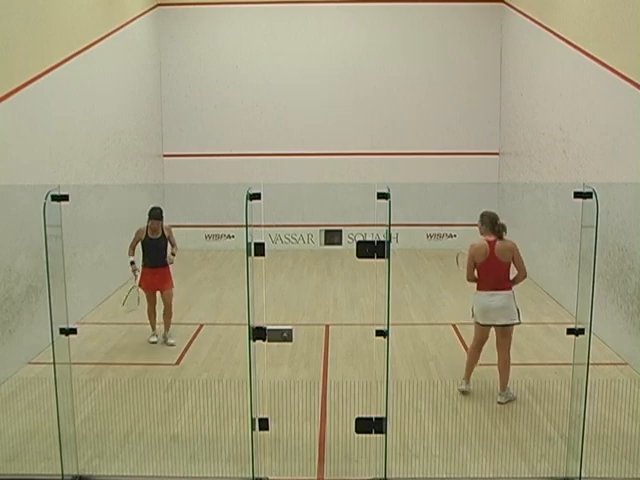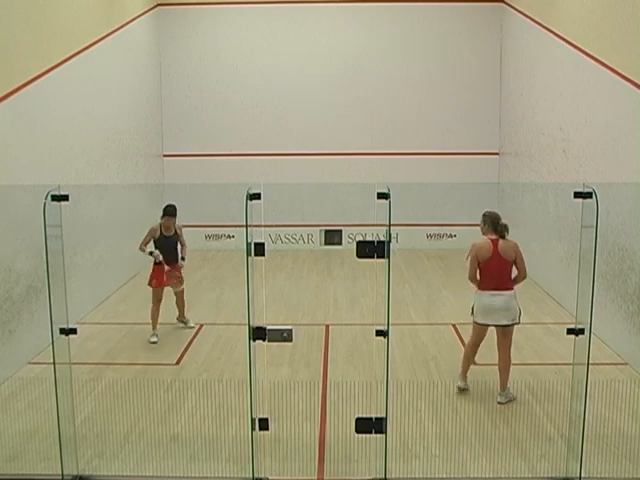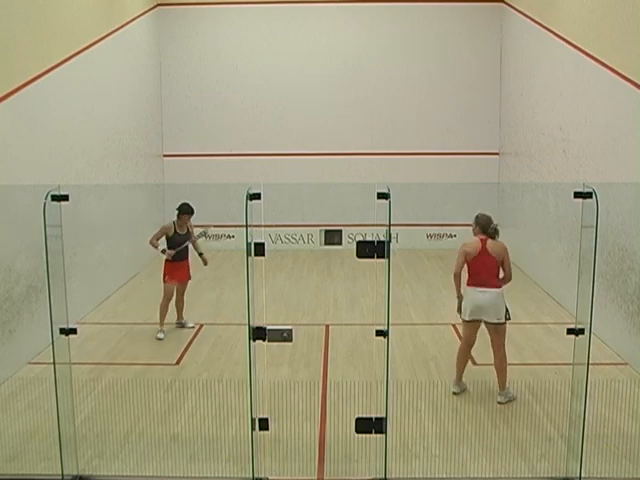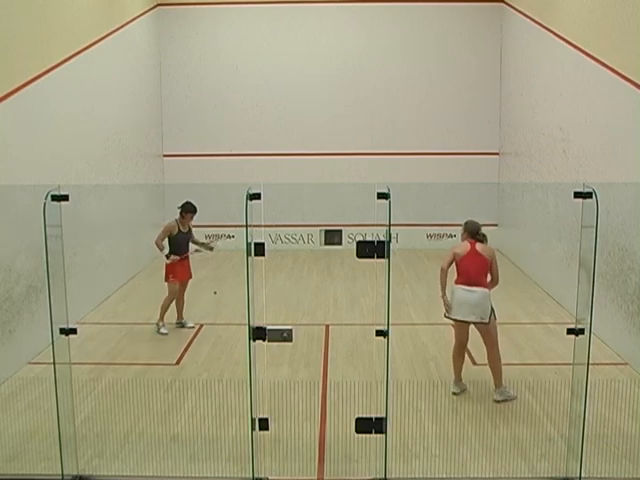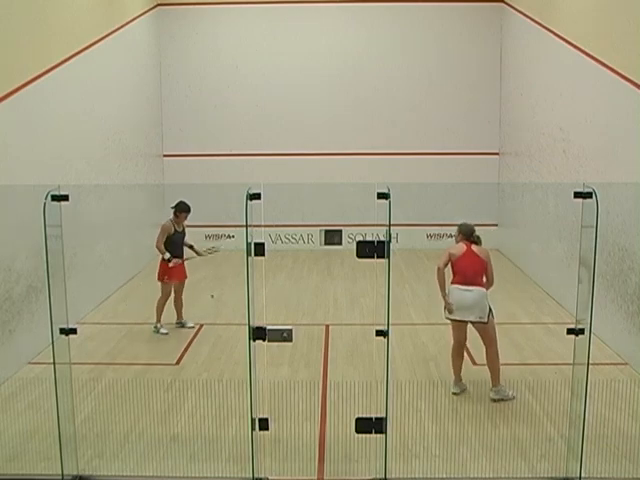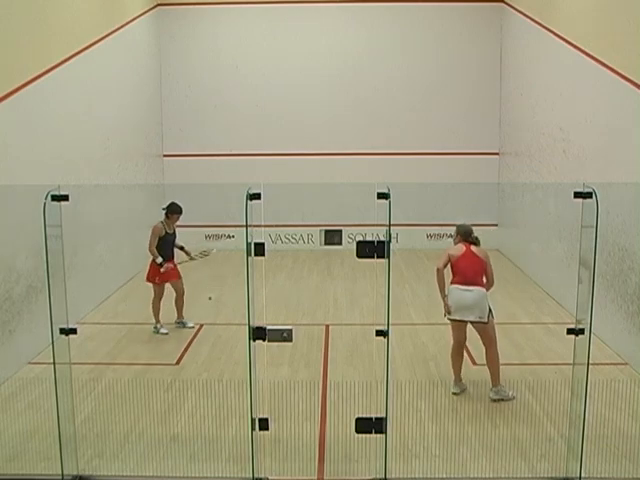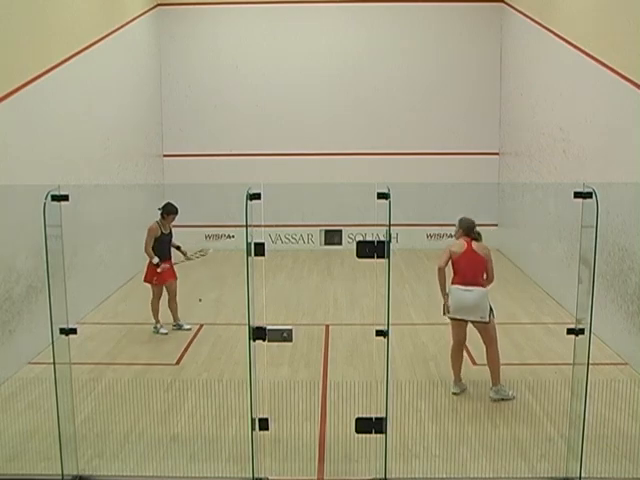
dt=0.3s
person 1, frame 1
left shoulder: (475, 247)
right shoulder: (510, 246)
left elbow: (469, 278)
right elbow: (522, 273)
left hip: (482, 299)
right hip: (504, 300)
left knee: (477, 343)
right knee: (504, 349)
left ankle: (465, 381)
right ankle: (503, 392)
person 1, frame 2
left shoulder: (478, 246)
right shoulder: (512, 246)
left elbow: (471, 277)
right elbow: (523, 274)
left hip: (484, 299)
right hip: (506, 300)
left knee: (474, 341)
right knee: (504, 349)
left ankle: (462, 378)
right ankle: (503, 392)
person 1, frame 3
left shoulder: (467, 246)
right shoulder: (501, 247)
left elbow: (457, 272)
right elbow: (508, 277)
left wrist: (459, 295)
left hip: (472, 296)
right hip: (494, 298)
left knee: (466, 343)
right knee: (499, 348)
left ankle: (457, 383)
right ankle: (503, 392)
person 1, frame 4
left shoulder: (457, 248)
right shoulder: (489, 250)
left elbow: (444, 268)
right elbow: (495, 280)
left wrist: (443, 295)
left hip: (460, 294)
right hip: (480, 297)
left knee: (460, 343)
right knee: (492, 346)
left ankle: (457, 383)
right ankle: (499, 390)
person 1, frame 5
left shoulder: (453, 249)
right shoulder: (483, 252)
left elbow: (440, 268)
right elbow: (490, 281)
left wrist: (444, 296)
left hip: (457, 294)
right hip: (477, 296)
left knee: (458, 342)
right knee: (491, 344)
left ankle: (457, 383)
right ankle: (496, 388)
person 1, frame 6
left shoulder: (452, 251)
right shoulder: (482, 252)
left elbow: (439, 269)
right elbow: (490, 281)
left wrist: (444, 297)
left hip: (456, 294)
right hip: (477, 296)
left knee: (458, 342)
right knee: (491, 344)
left ankle: (457, 383)
right ankle: (496, 389)
person 1, frame 7
left shoulder: (452, 246)
right shoulder: (484, 248)
left elbow: (441, 268)
right elbow: (490, 278)
left wrist: (444, 295)
left hip: (457, 294)
right hip: (479, 296)
left knee: (458, 342)
right knee: (491, 344)
left ankle: (457, 383)
right ankle: (496, 388)
person 2, frame 1
left shoulder: (167, 230)
right shoulder: (141, 232)
left elbow: (174, 246)
right elbow: (131, 248)
left wrist: (172, 255)
right wrist: (133, 263)
left hip: (164, 271)
right hip: (148, 272)
left knee: (168, 304)
right knee: (151, 304)
left ankle: (167, 334)
right ankle: (153, 332)
person 2, frame 2
left shoulder: (178, 228)
right shoulder: (155, 230)
left elbow: (183, 246)
right elbow: (141, 246)
left wrist: (182, 259)
right wrist: (151, 253)
left hip: (175, 268)
right hip: (159, 269)
left knee: (180, 295)
right knee: (156, 302)
left ankle: (181, 317)
right ankle: (154, 332)
person 2, frame 3
left shoulder: (189, 226)
right shoulder: (168, 227)
left elbow: (193, 241)
right elbow: (152, 240)
left wrist: (201, 254)
right wrist: (164, 251)
left hip: (184, 264)
right hip: (172, 265)
left knee: (181, 294)
right knee: (167, 296)
left ankle: (180, 320)
right ankle: (161, 328)
person 2, frame 4
left shoulder: (189, 225)
right shoulder: (172, 226)
right elbow: (158, 241)
left wrist: (203, 244)
right wrist: (168, 255)
left hip: (185, 263)
right hip: (174, 264)
left knee: (181, 294)
right knee: (172, 295)
left ankle: (180, 320)
right ankle: (160, 322)
person 2, frame 5
left shoulder: (182, 224)
right shoulder: (167, 226)
right elbow: (158, 245)
left wrist: (192, 247)
right wrist: (170, 259)
left hip: (179, 263)
right hip: (168, 264)
left knee: (179, 294)
right knee: (165, 295)
left ankle: (180, 320)
right ankle: (157, 324)
person 2, frame 6
left shoulder: (172, 226)
right shoulder: (158, 227)
right elbow: (151, 248)
left wrist: (182, 248)
right wrist: (162, 263)
left hip: (171, 264)
right hip: (159, 266)
left knee: (181, 292)
right knee: (158, 296)
left ankle: (180, 319)
right ankle: (157, 324)
person 2, frame 7
left shoulder: (168, 226)
right shoulder: (154, 228)
right elbow: (147, 249)
left wrist: (179, 248)
right wrist: (158, 264)
left hip: (168, 264)
right hip: (158, 266)
left knee: (173, 295)
right knee: (157, 296)
left ankle: (177, 322)
right ankle: (157, 325)
